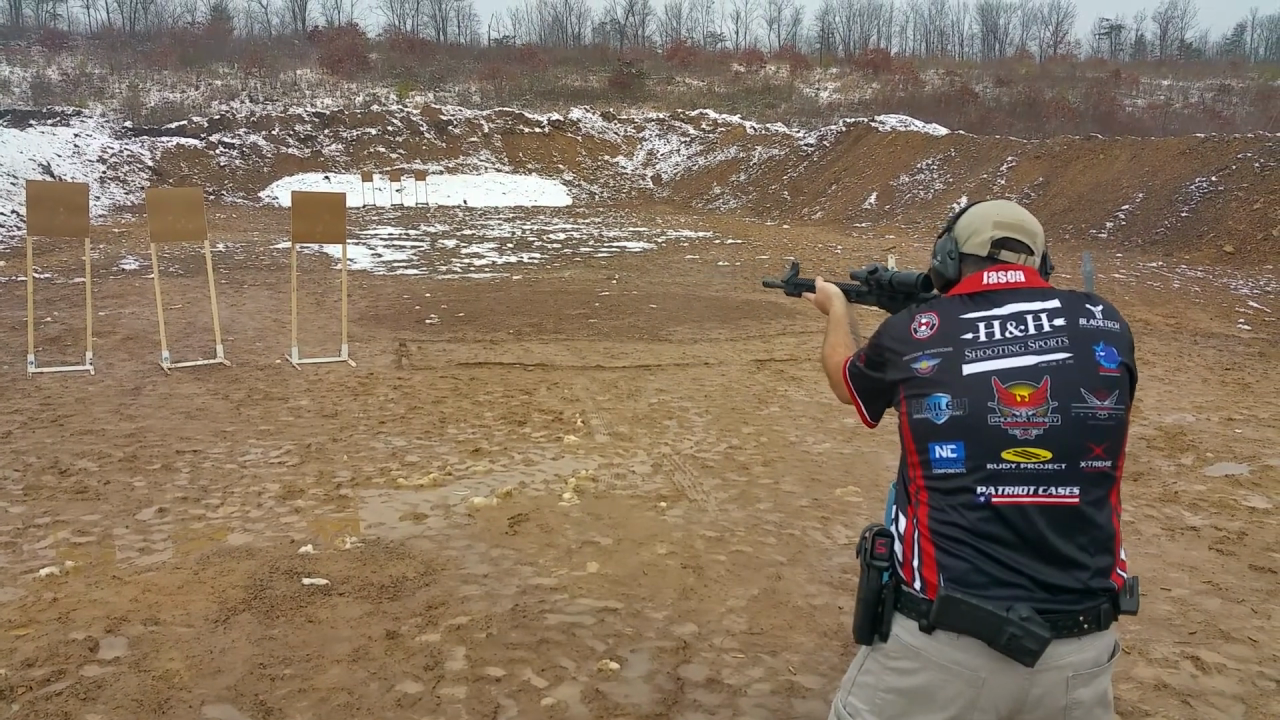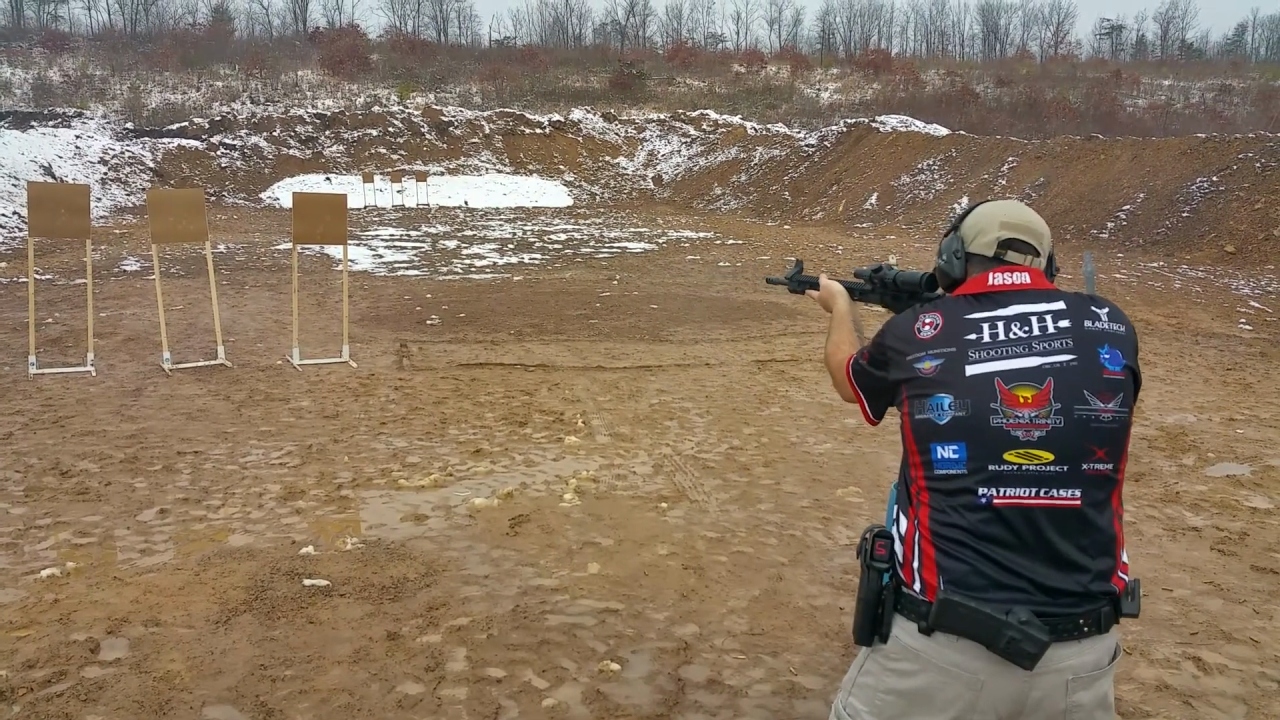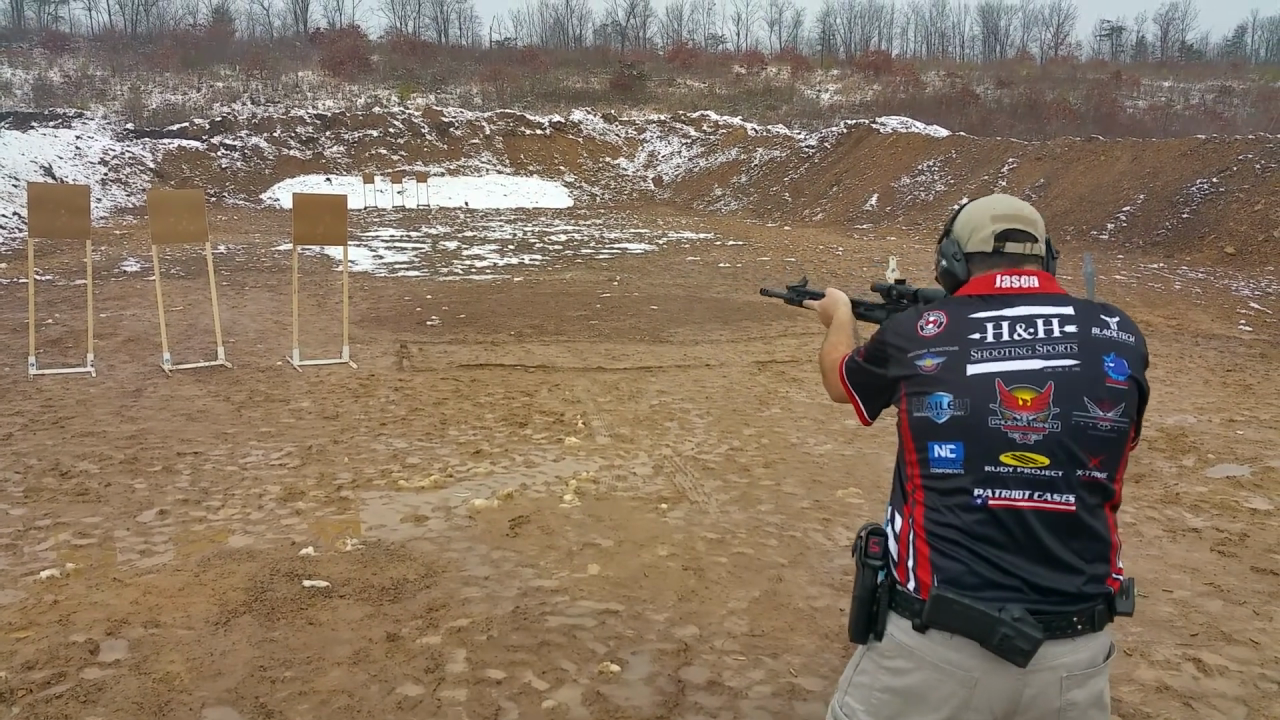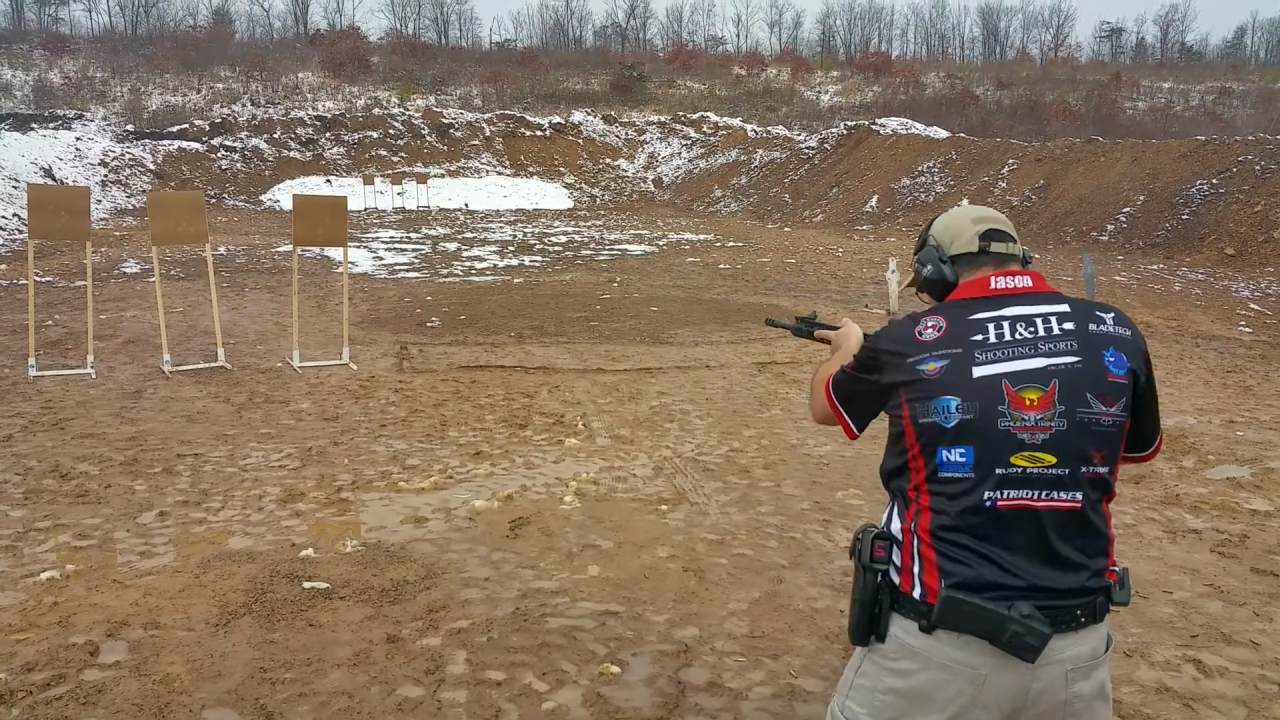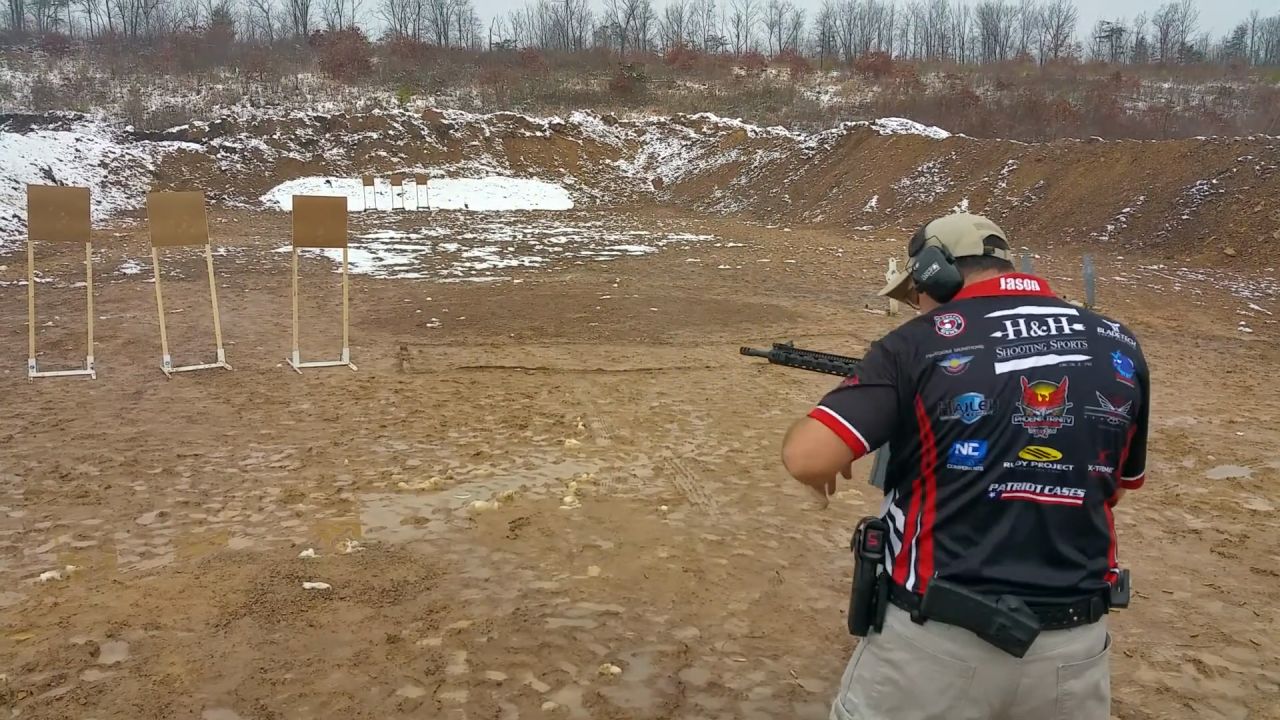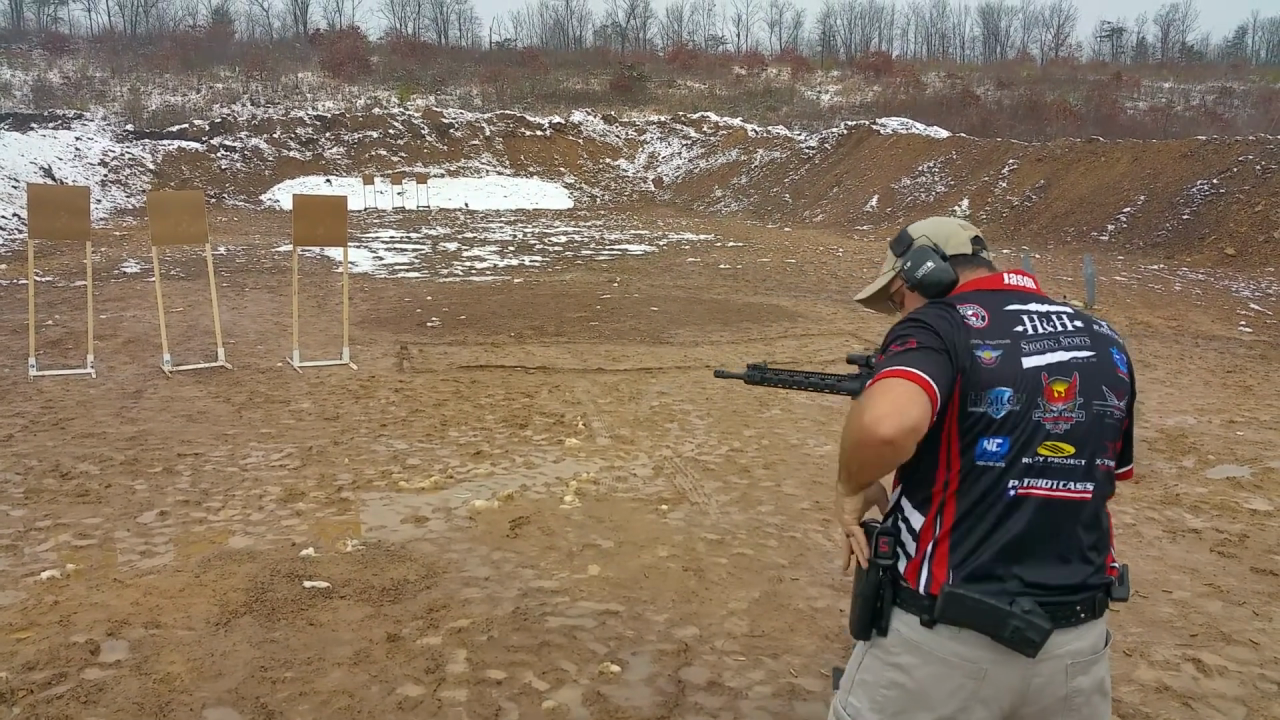
dt=0.2s
person 1, frame 1
left shoulder: (913, 333)
right shoulder: (1103, 325)
left elbow: (847, 379)
left wrist: (836, 307)
left hip: (940, 643)
right hip: (1079, 650)
person 1, frame 2
left shoulder: (916, 333)
right shoulder: (1110, 328)
left elbow: (849, 375)
left wrist: (839, 304)
left hip: (938, 647)
right hip: (1078, 654)
person 1, frame 3
left shoulder: (915, 333)
right shoulder: (1118, 336)
left elbow: (840, 381)
left wrist: (839, 315)
left hip: (932, 645)
right hip: (1071, 654)
person 1, frame 4
left shoulder: (910, 343)
right shoulder: (1114, 333)
left elbow: (827, 401)
right elbow: (1137, 452)
left wrist: (848, 346)
left hip: (936, 646)
right hip: (1074, 648)
person 1, frame 5
left shoulder: (920, 342)
right shoulder: (1117, 344)
left elbow: (804, 457)
left wrist: (826, 468)
left hip: (934, 639)
right hip: (1069, 644)
person 1, frame 6
left shoulder: (935, 326)
right shoulder: (1103, 341)
left elbow: (887, 425)
left wrist: (852, 487)
left hip: (941, 639)
right hip: (1073, 642)
